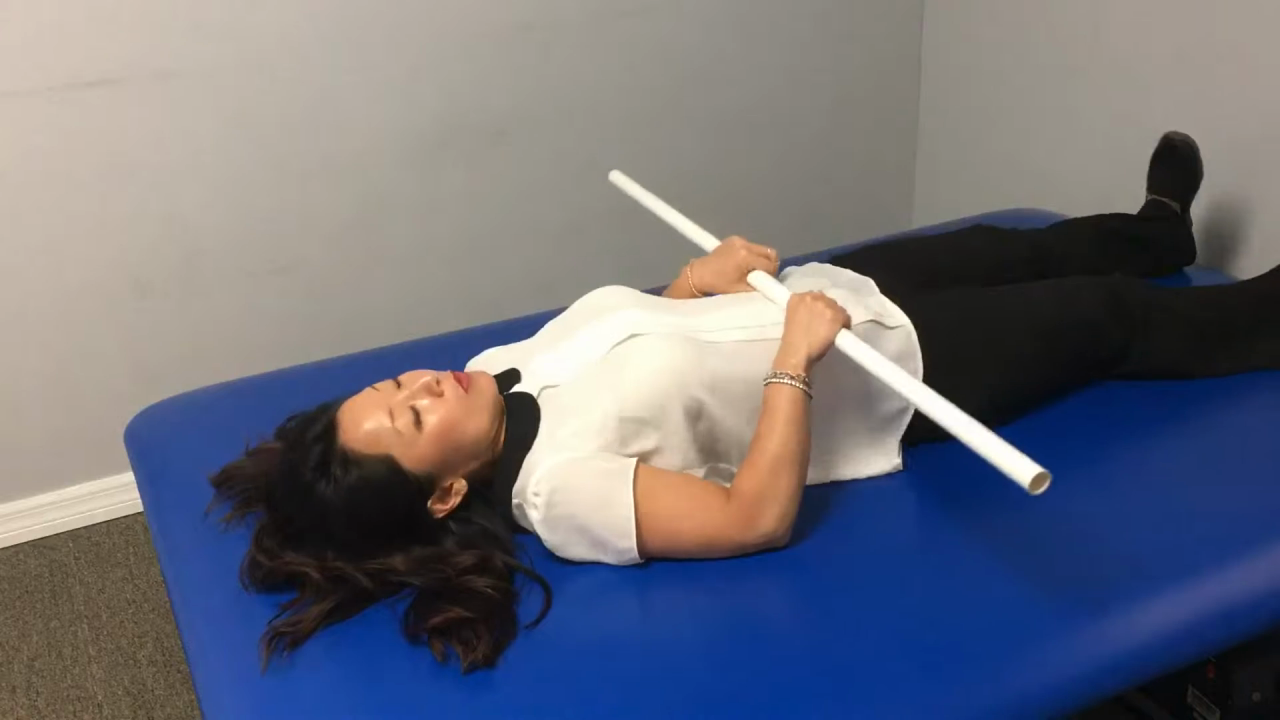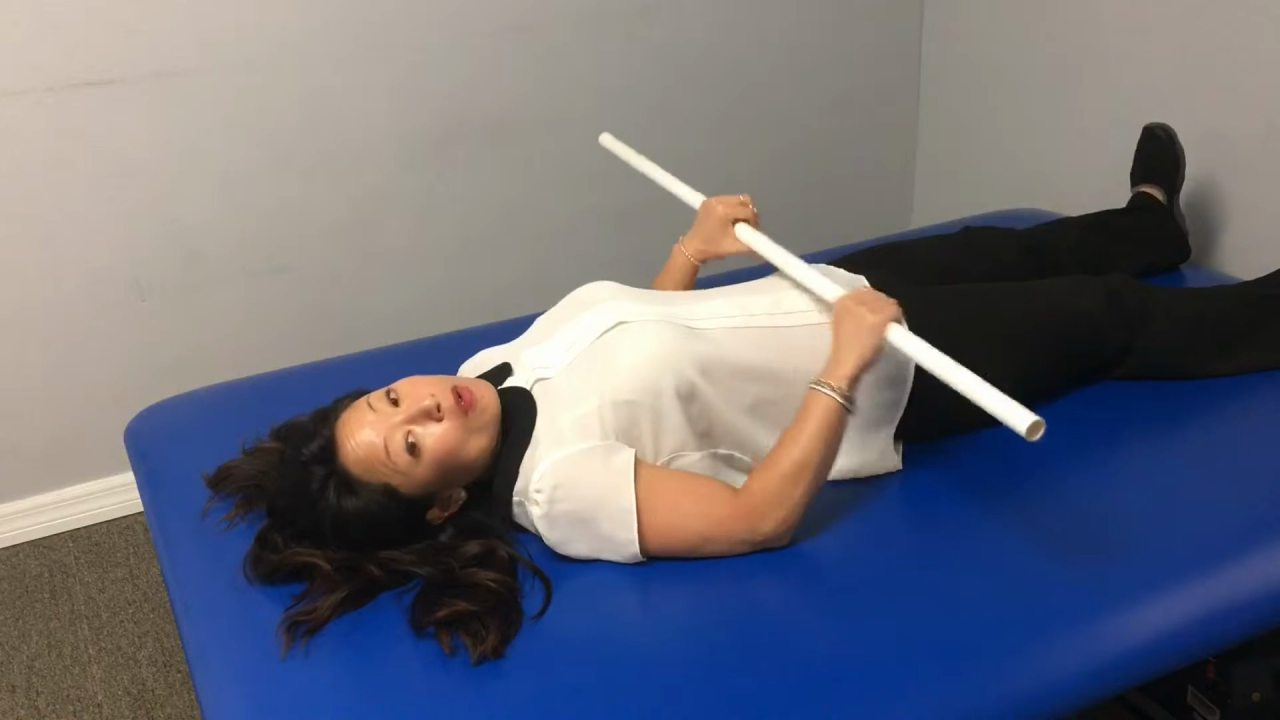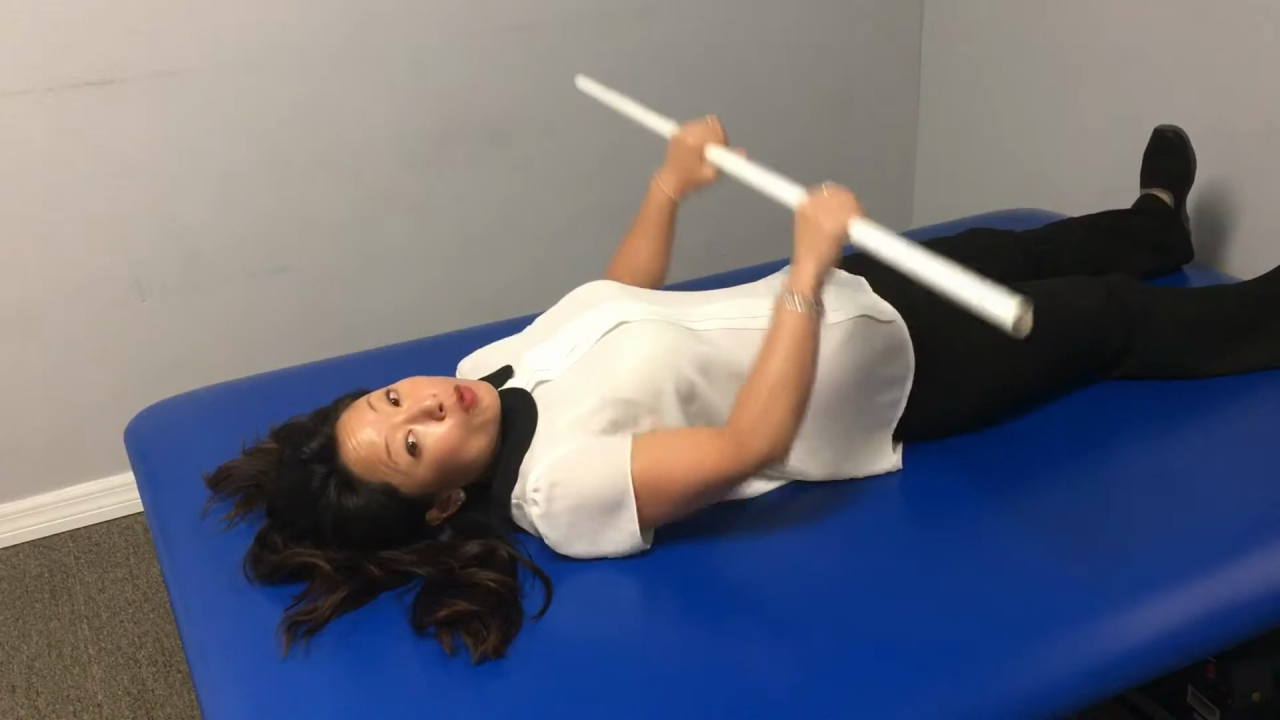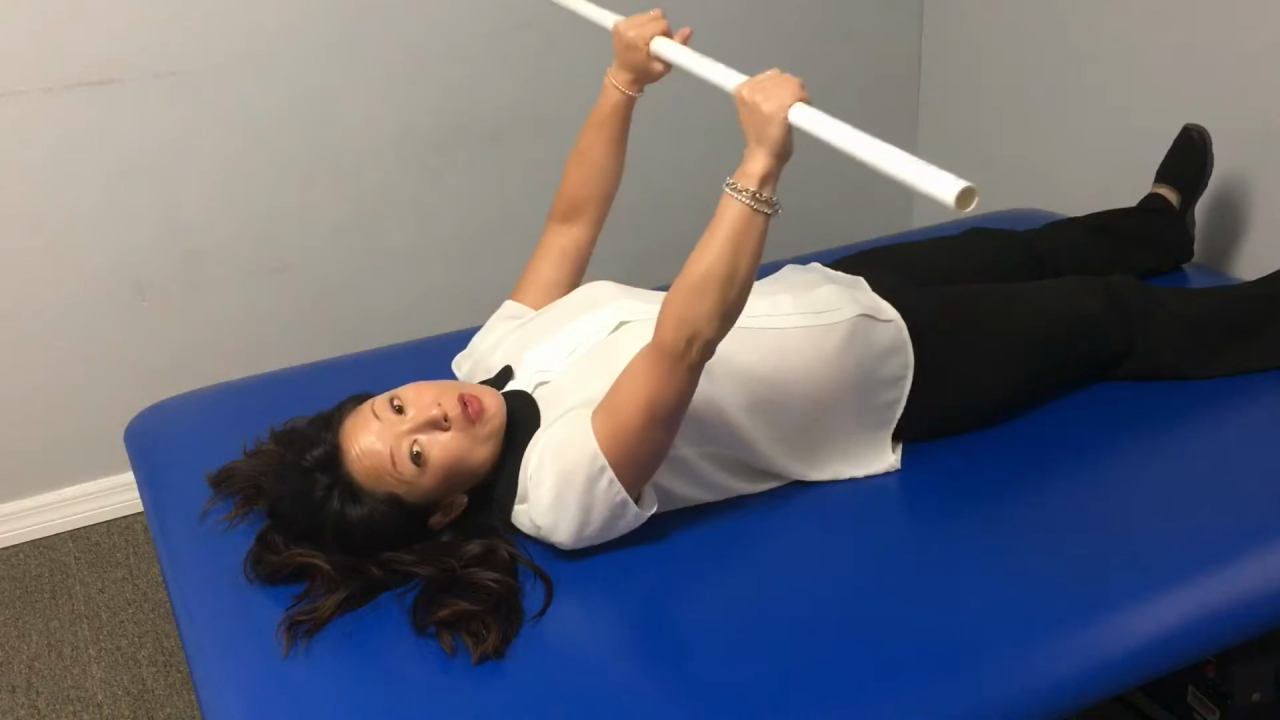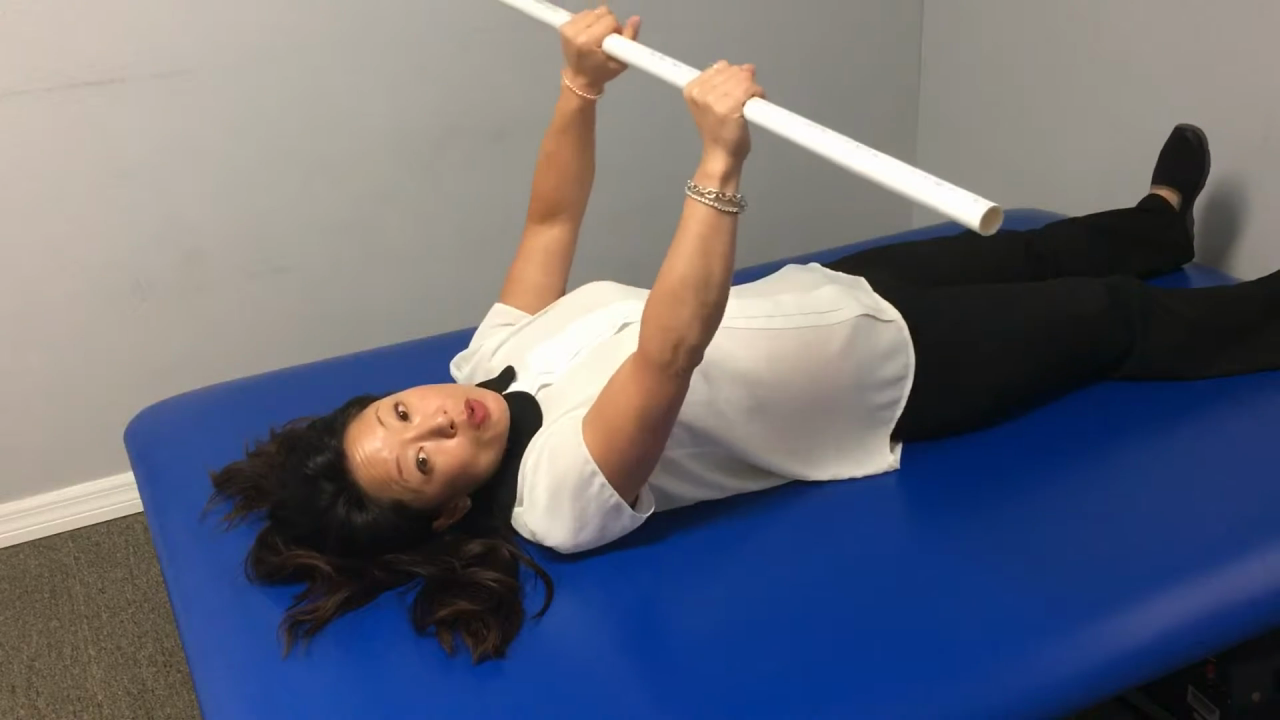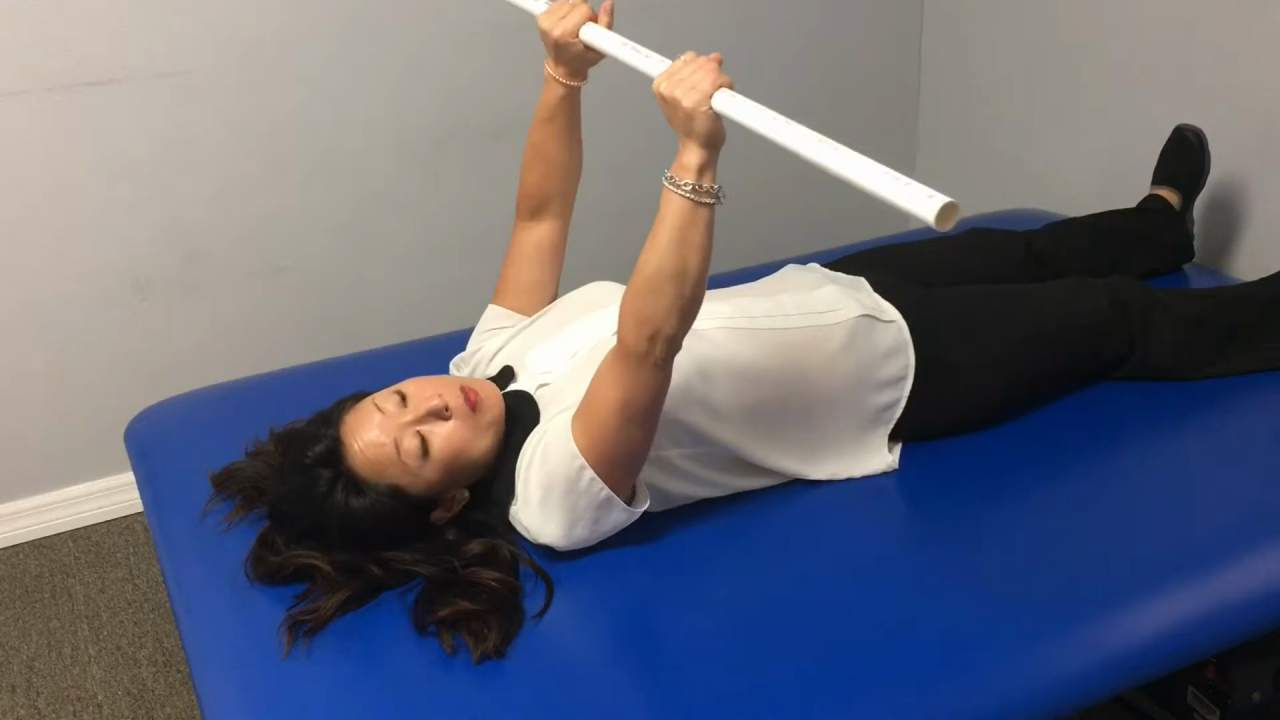
dt=0.4s
person 1, frame 1
left shoulder: (500, 369)
right shoulder: (556, 492)
right elbow: (759, 517)
left wrist: (694, 286)
right wrist: (793, 358)
left hip: (834, 286)
right hip: (895, 366)
left knee: (1012, 247)
right knee: (1113, 321)
left ankle: (1157, 226)
person 1, frame 2
left shoulder: (492, 368)
right shoulder: (559, 490)
right elbow: (758, 517)
left wrist: (693, 251)
right wrist: (848, 368)
left hip: (825, 284)
right hip: (888, 375)
left knee: (1013, 249)
right knee: (1108, 321)
left ankle: (1148, 221)
person 1, frame 3
left shoulder: (497, 364)
right shoulder: (562, 491)
left elbow: (624, 303)
right elbow: (756, 433)
left wrist: (669, 193)
right wrist: (813, 255)
left hip: (835, 303)
right hip: (883, 375)
left knee: (1008, 255)
right knee: (1106, 327)
left ankle: (1153, 229)
person 1, frame 4
left shoulder: (495, 357)
right shoulder: (565, 487)
left elbow: (572, 221)
right elbow: (687, 338)
right wrist: (760, 162)
left hip: (831, 292)
right hip: (888, 373)
left knee: (1010, 249)
right knee: (1112, 322)
left ankle: (1160, 221)
person 1, frame 5
left shoulder: (494, 357)
right shoulder: (564, 496)
left elbow: (552, 219)
right elbow: (671, 349)
left wrist: (579, 88)
right wrist: (719, 162)
left hip: (829, 290)
right hip: (889, 371)
left knee: (1014, 251)
right knee: (1113, 321)
left ankle: (1161, 222)
person 1, frame 6
left shoulder: (492, 356)
right shoulder: (557, 493)
left elbow: (541, 215)
right elbow: (649, 341)
right wrist: (696, 154)
left hip: (828, 293)
right hip: (893, 367)
left knee: (1007, 249)
right knee: (1113, 323)
left ankle: (1161, 222)
